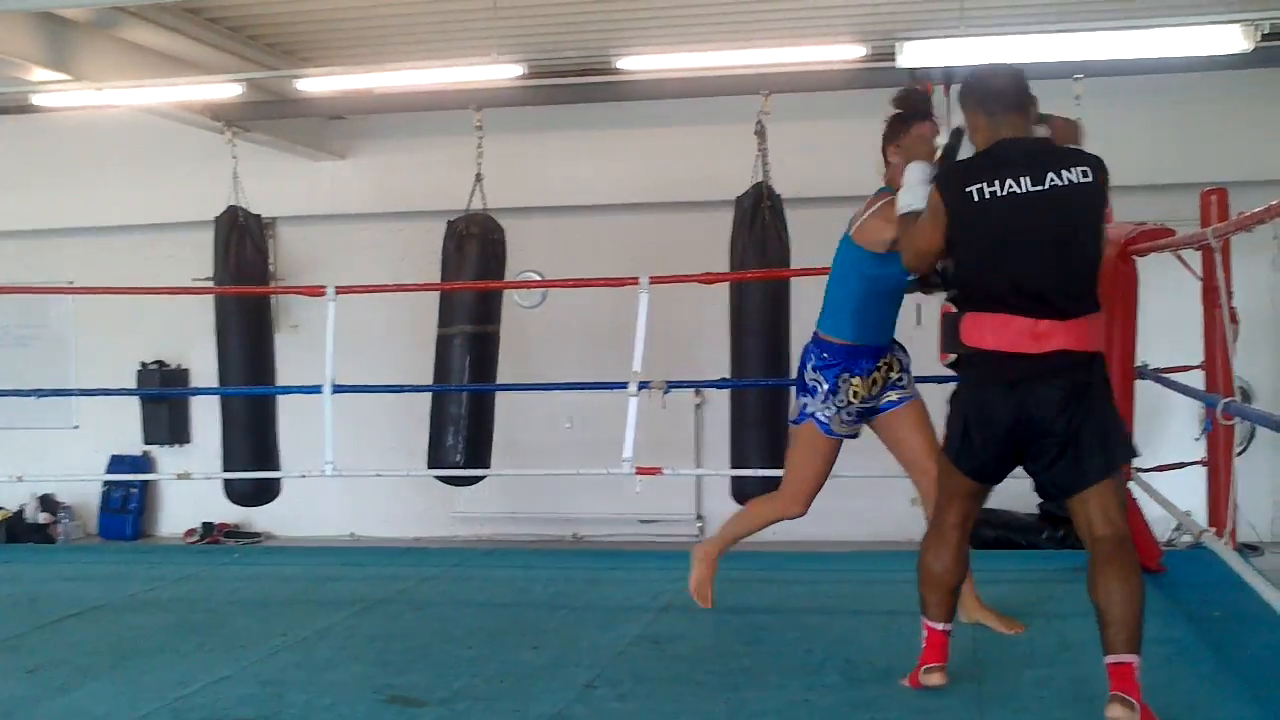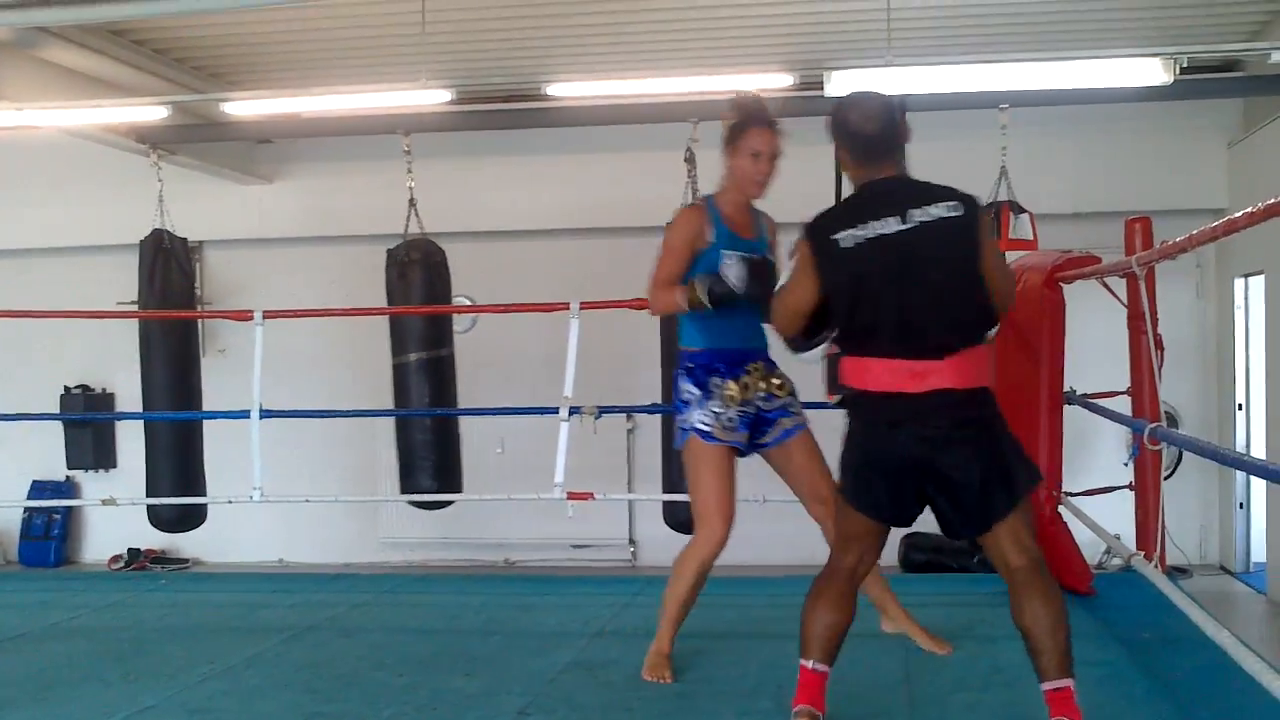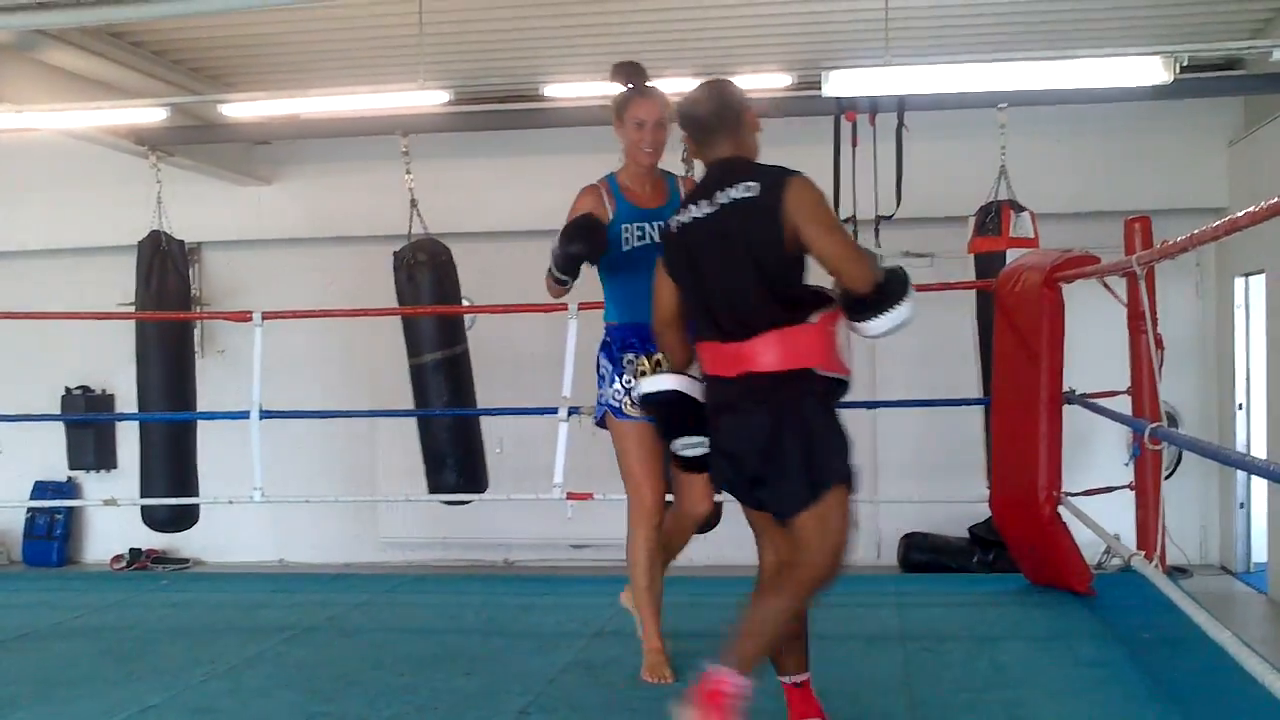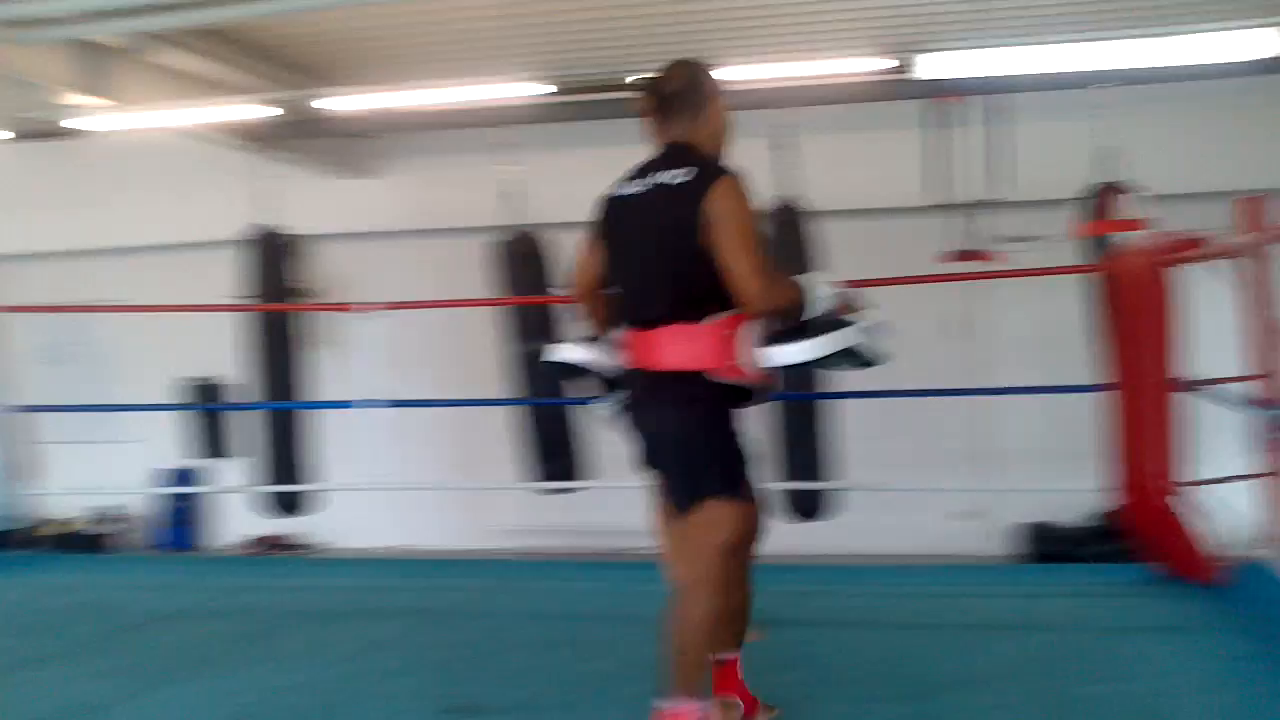
dt=0.4s
person 1, frame 1
left shoulder: (956, 184)
right shoulder: (1090, 172)
left elbow: (915, 255)
left wrist: (916, 173)
left hip: (989, 377)
right hip: (1071, 377)
left knee: (950, 518)
right knee: (1107, 534)
left ankle: (932, 657)
person 1, frame 2
left shoulder: (826, 234)
right shoulder: (963, 211)
left elbow: (786, 319)
right elbow: (1001, 301)
left hip: (879, 424)
right hip: (961, 414)
left knee: (847, 564)
right knee: (1022, 562)
person 1, frame 3
left shoulder: (678, 223)
right shoulder: (784, 188)
left elbow: (667, 326)
right elbow: (862, 279)
left wrist: (687, 387)
right wrist: (883, 274)
left hip: (730, 404)
right hip: (790, 397)
left knee: (780, 560)
right knee: (815, 557)
person 1, frame 4
left shoulder: (623, 194)
right shoulder: (715, 184)
left elbow: (587, 288)
right elbow: (758, 293)
left hip: (656, 386)
right hip: (693, 391)
left knee: (731, 530)
right knee: (713, 551)
person 2, frame 1
left shoulder: (899, 210)
right shoulder: (894, 215)
left hip: (883, 364)
right hip: (835, 367)
left knee: (937, 481)
right knee: (793, 500)
left ankle: (968, 601)
right ankle: (709, 551)
person 2, frame 2
left shoulder: (764, 225)
right shoulder: (693, 220)
right elbow: (658, 297)
right wrist: (710, 289)
left hip: (760, 379)
right hip: (706, 383)
left knee: (831, 506)
right knee: (714, 535)
left ankle: (893, 613)
right ankle: (661, 642)
person 2, frame 3
left shoulder: (686, 191)
right shoulder: (596, 197)
right elbow: (556, 290)
right wrist: (567, 260)
right hip: (627, 356)
left knee: (699, 502)
right knee: (648, 508)
left ankle: (638, 591)
right ankle: (652, 640)
person 2, frame 4
left shoulder: (723, 196)
right shoulder: (655, 216)
left elbow: (752, 270)
right elbow: (632, 286)
left hip: (713, 353)
right hip: (665, 359)
left knee: (713, 484)
right knee: (674, 484)
left ankle: (714, 603)
right ankle: (693, 599)
